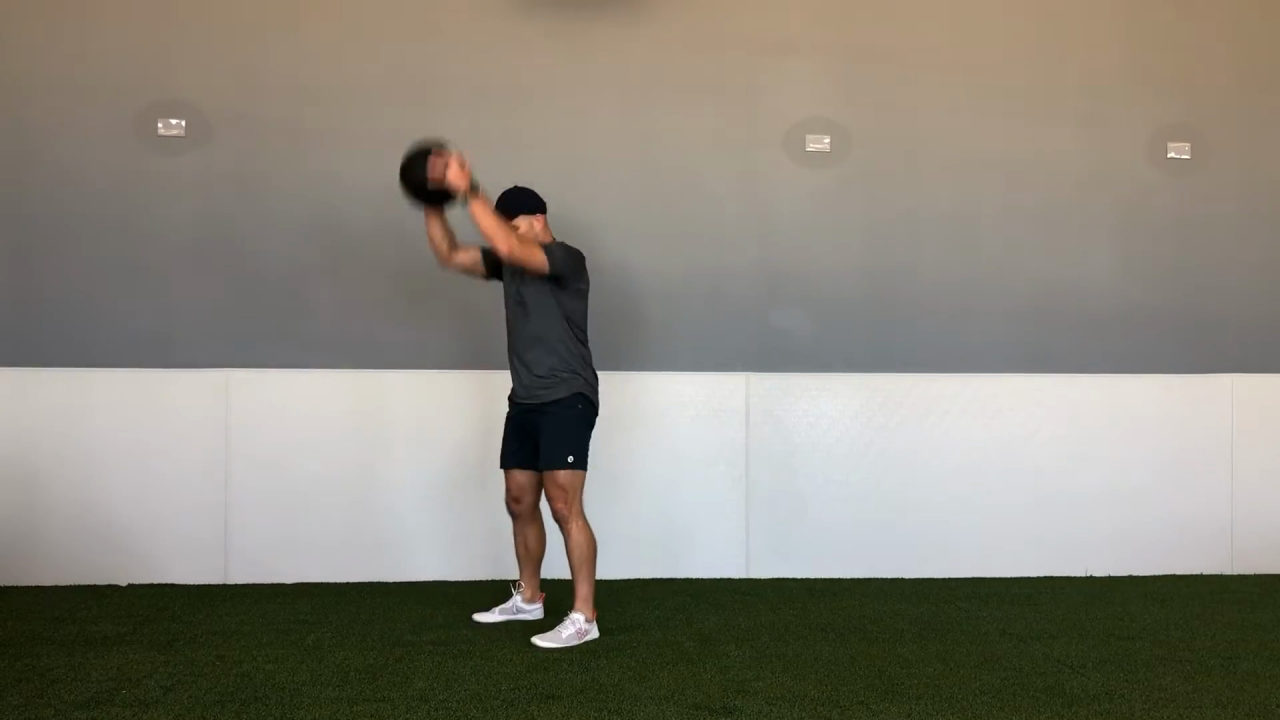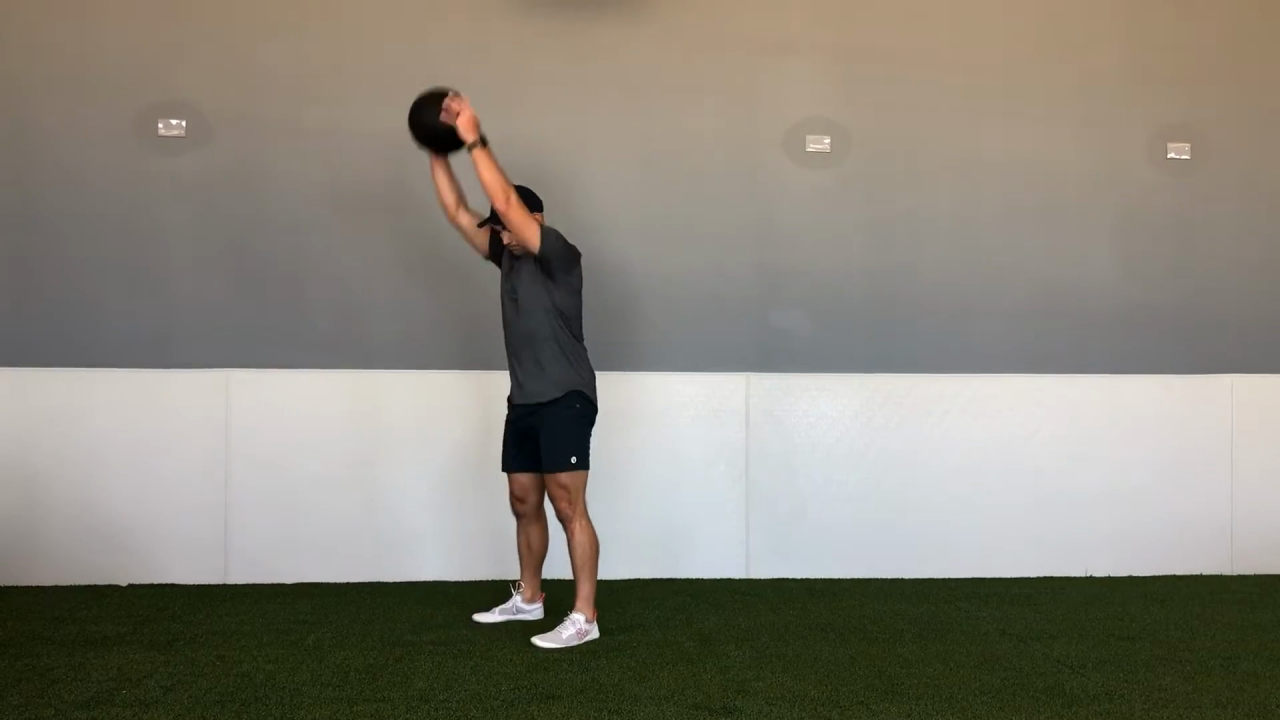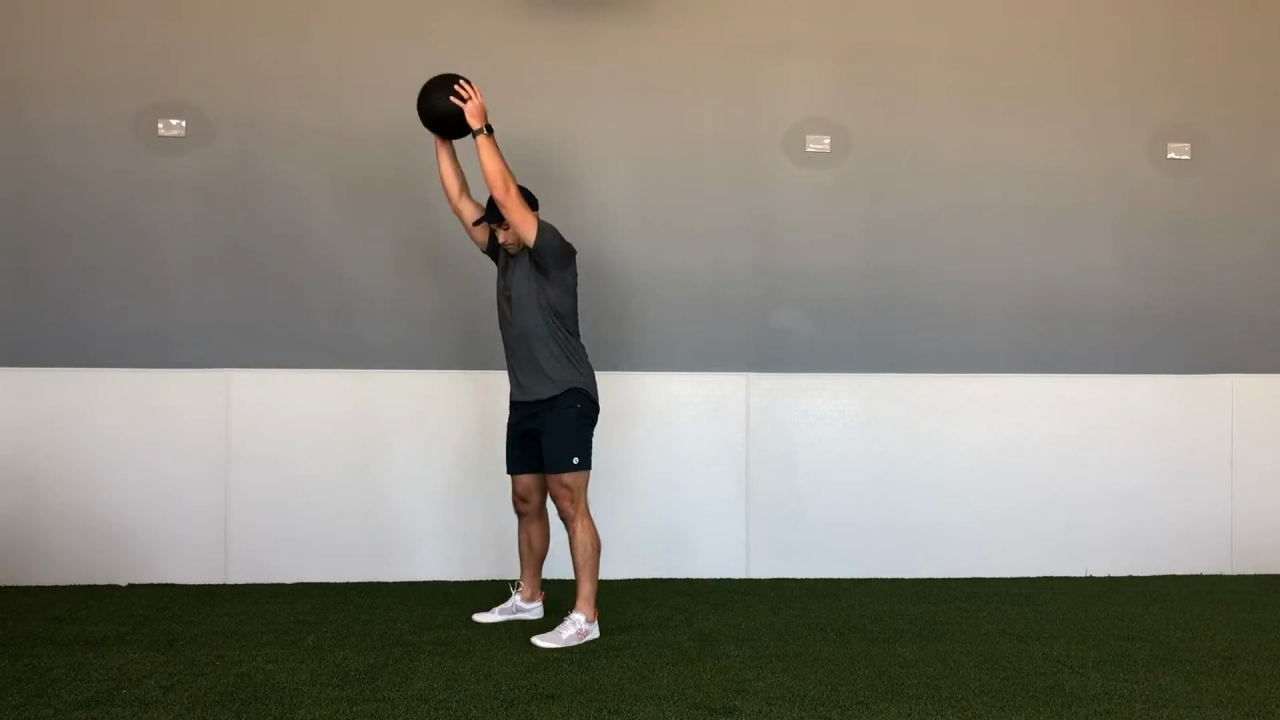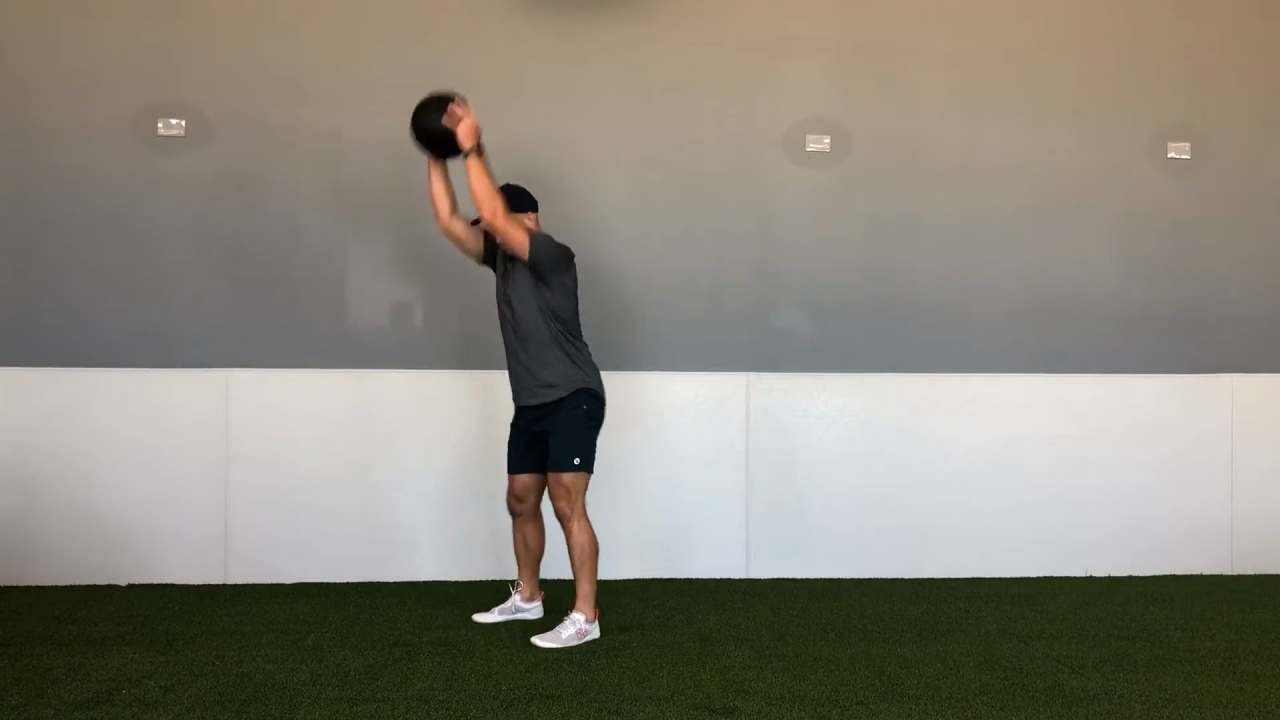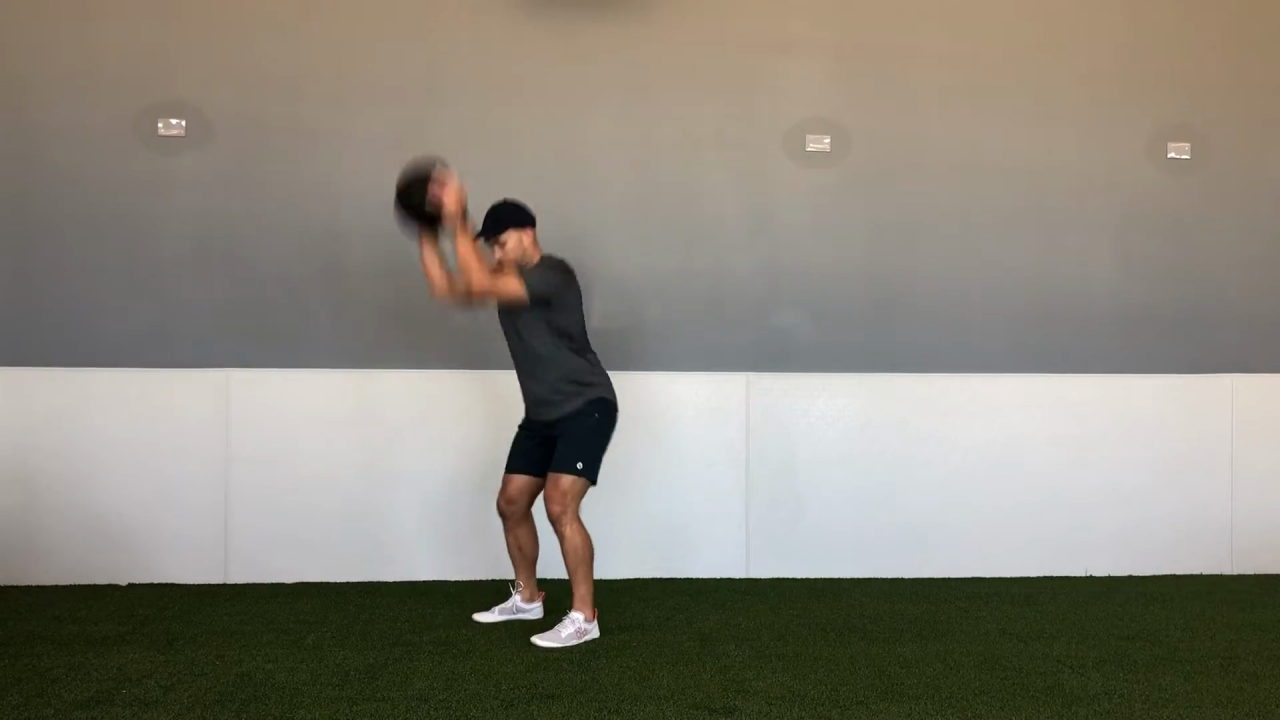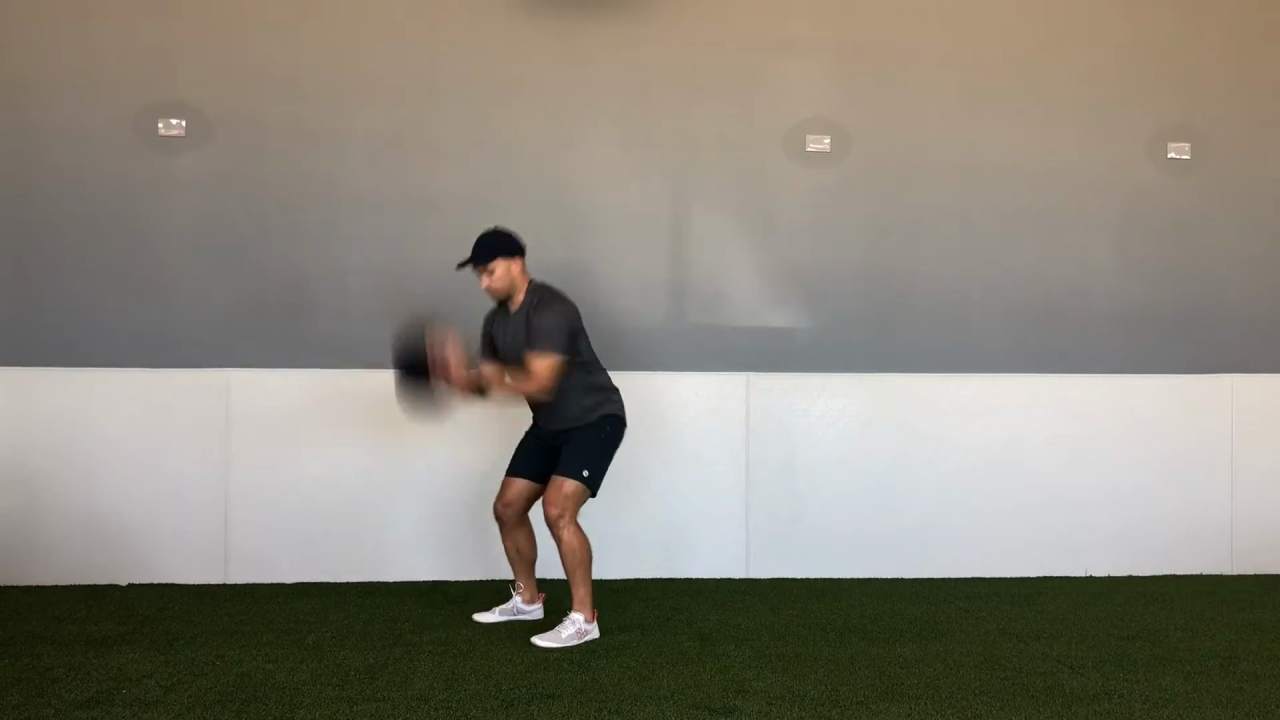
dt=0.1s
person 1, frame 1
left shoulder: (566, 259)
right shoulder: (514, 270)
left elbow: (509, 248)
right elbow: (451, 257)
left wrist: (469, 194)
right wrist: (434, 204)
left hip: (567, 402)
right hip: (525, 403)
left knee: (566, 509)
right knee: (520, 504)
left ankle: (584, 619)
right ankle: (528, 599)
person 1, frame 2
left shoulder: (560, 256)
right shoulder: (510, 259)
left elbow: (506, 204)
right elbow: (459, 213)
left wrist: (475, 142)
right wrist: (438, 153)
left hip: (564, 401)
right hip: (524, 404)
left knee: (568, 508)
right knee: (524, 504)
left ankle: (584, 618)
right ankle: (529, 598)
person 1, frame 3
left shoulder: (555, 252)
right shoulder: (507, 256)
left elbow: (507, 196)
right elbow: (459, 202)
left wrist: (482, 129)
right wrist: (444, 136)
left hip: (565, 398)
right hip: (525, 403)
left knee: (570, 506)
right knee: (527, 502)
left ankle: (585, 618)
right ankle: (528, 597)
person 1, frame 4
left shoulder: (552, 257)
right shoulder: (504, 261)
left elbow: (494, 215)
right elbow: (449, 222)
left wrist: (472, 149)
right wrist: (437, 158)
left hip: (572, 399)
right hip: (531, 404)
left knee: (568, 507)
right knee: (521, 503)
left ankle: (585, 618)
right ankle: (527, 597)
person 1, frame 5
left shoulder: (554, 275)
right shoulder: (505, 279)
left elbow: (483, 283)
right elbow: (446, 288)
left wrist: (457, 214)
right wrist: (430, 229)
left hip: (585, 407)
right hip: (542, 415)
left knee: (562, 512)
right knee: (511, 506)
left ankle: (584, 617)
right ankle: (526, 598)
person 1, frame 6
left shoulder: (552, 311)
right shoulder: (497, 320)
left elbow: (539, 385)
right elbow: (484, 378)
left wrist: (489, 378)
right wrist: (464, 375)
left hip: (594, 419)
right hip: (550, 426)
left knee: (558, 511)
right knee: (507, 507)
left ankle: (584, 618)
right ankle: (527, 598)
